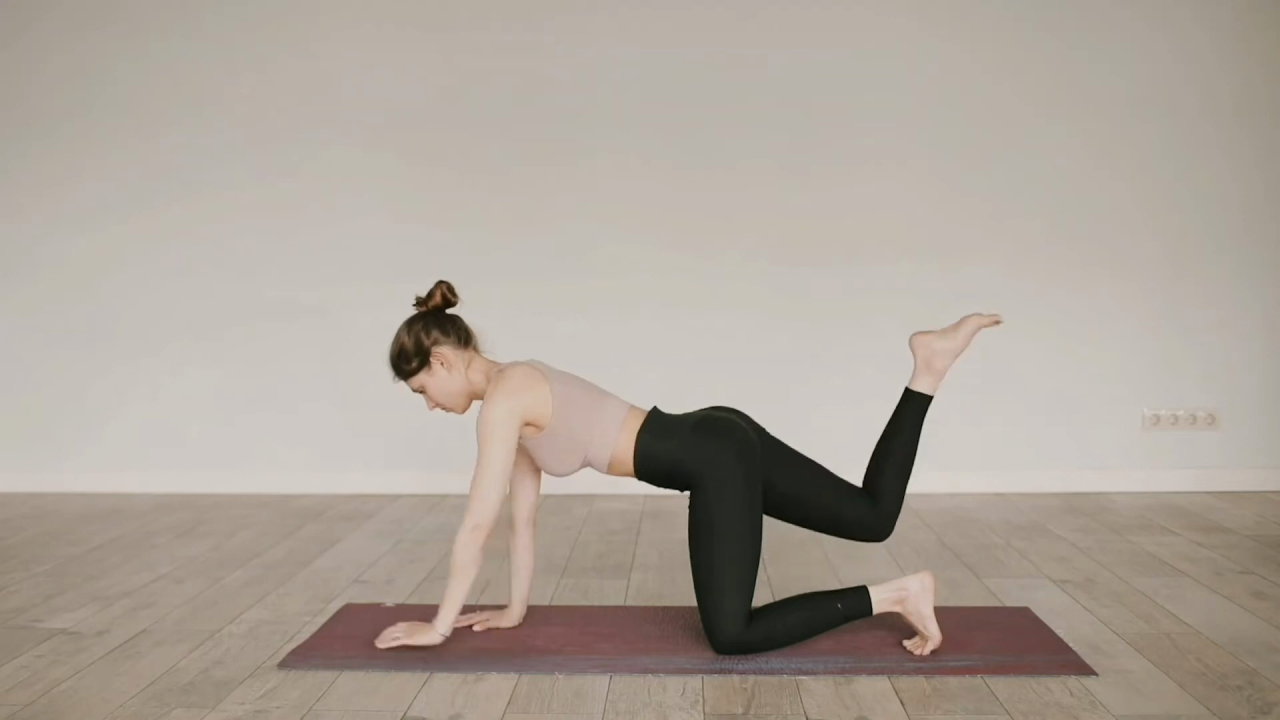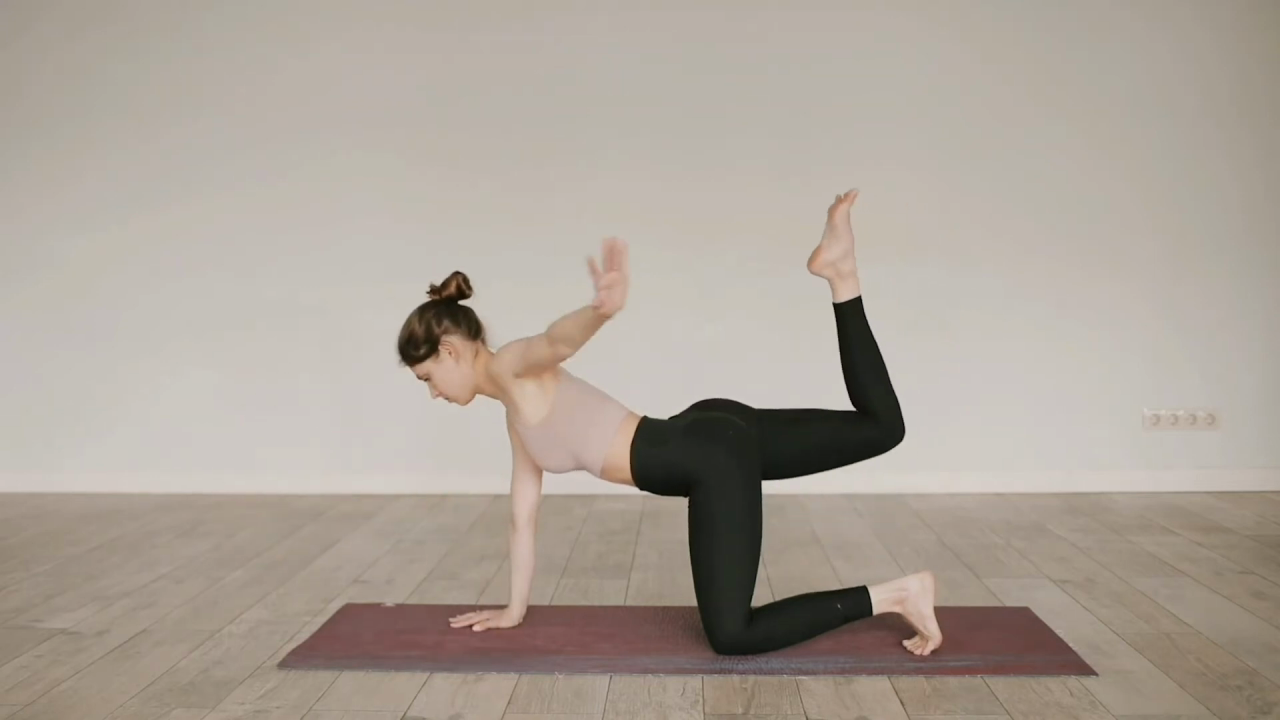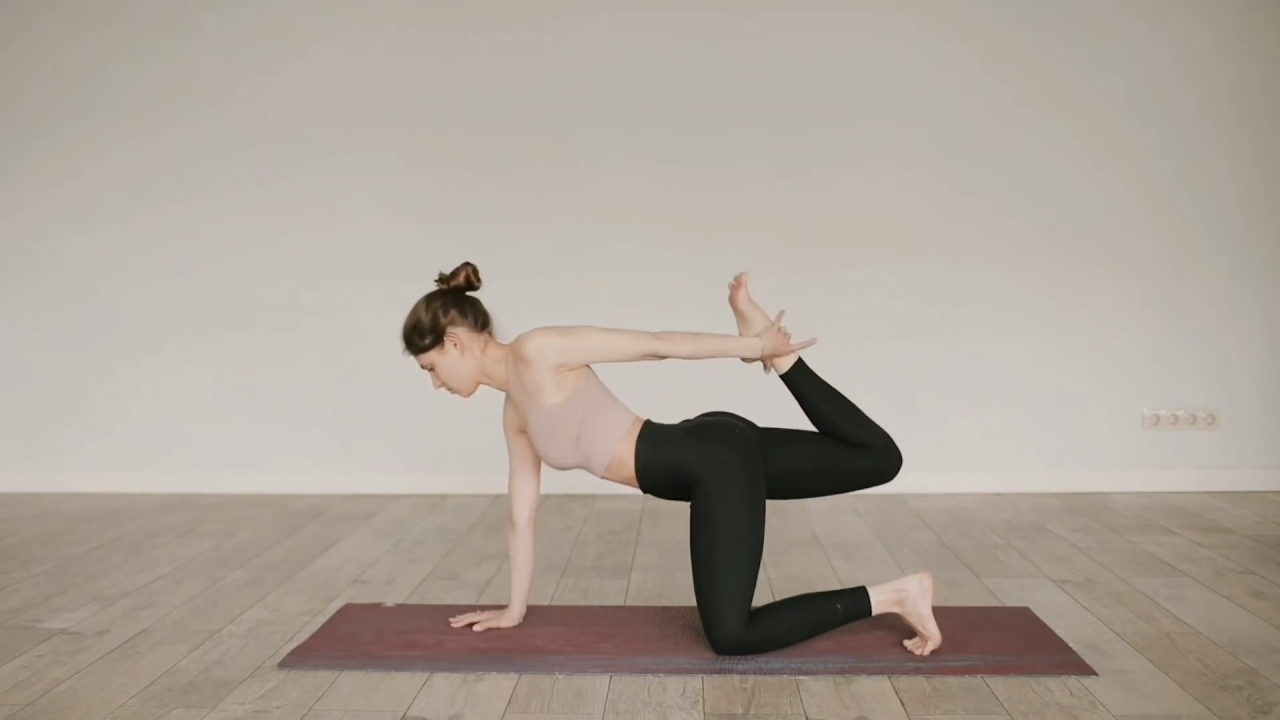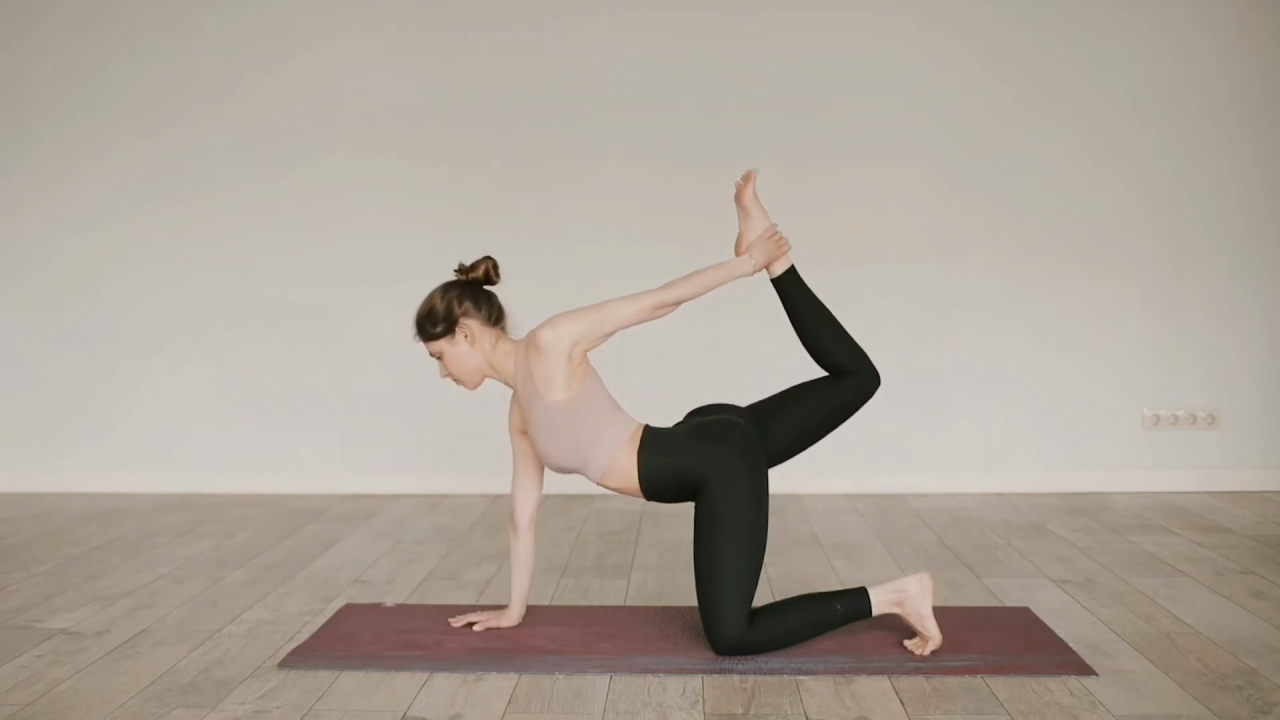
dt=1s
person 1, frame 1
left shoulder: (505, 399)
right shoulder: (526, 397)
left elbow: (480, 520)
right elbow: (523, 515)
left wrist: (443, 622)
right wrist: (515, 608)
left hip: (717, 462)
right hip: (722, 446)
left knee: (732, 635)
right knee: (873, 517)
left ankle: (891, 596)
right ankle: (929, 367)
person 1, frame 2
left shoulder: (511, 367)
right shoulder: (517, 412)
left elbow: (559, 340)
right elbow: (524, 515)
left wrist: (599, 310)
right wrist: (515, 608)
left hip: (714, 457)
right hip: (715, 441)
left knee: (732, 635)
right knee: (882, 428)
left ankle: (891, 596)
right ankle: (839, 274)
person 1, frame 3
left shoulder: (536, 350)
right shoulder: (515, 409)
left elbow: (653, 344)
right elbow: (522, 515)
left wrist: (752, 347)
right wrist: (514, 608)
left hip: (717, 456)
right hip: (710, 458)
left knee: (730, 635)
left ankle: (891, 595)
person 1, frame 4
left shoulder: (549, 344)
right shoulder: (520, 410)
left elbow: (658, 301)
right elbow: (524, 516)
left wrist: (749, 265)
right wrist: (514, 609)
left hip: (719, 458)
right hip: (709, 451)
left knee: (731, 635)
left ankle: (890, 596)
